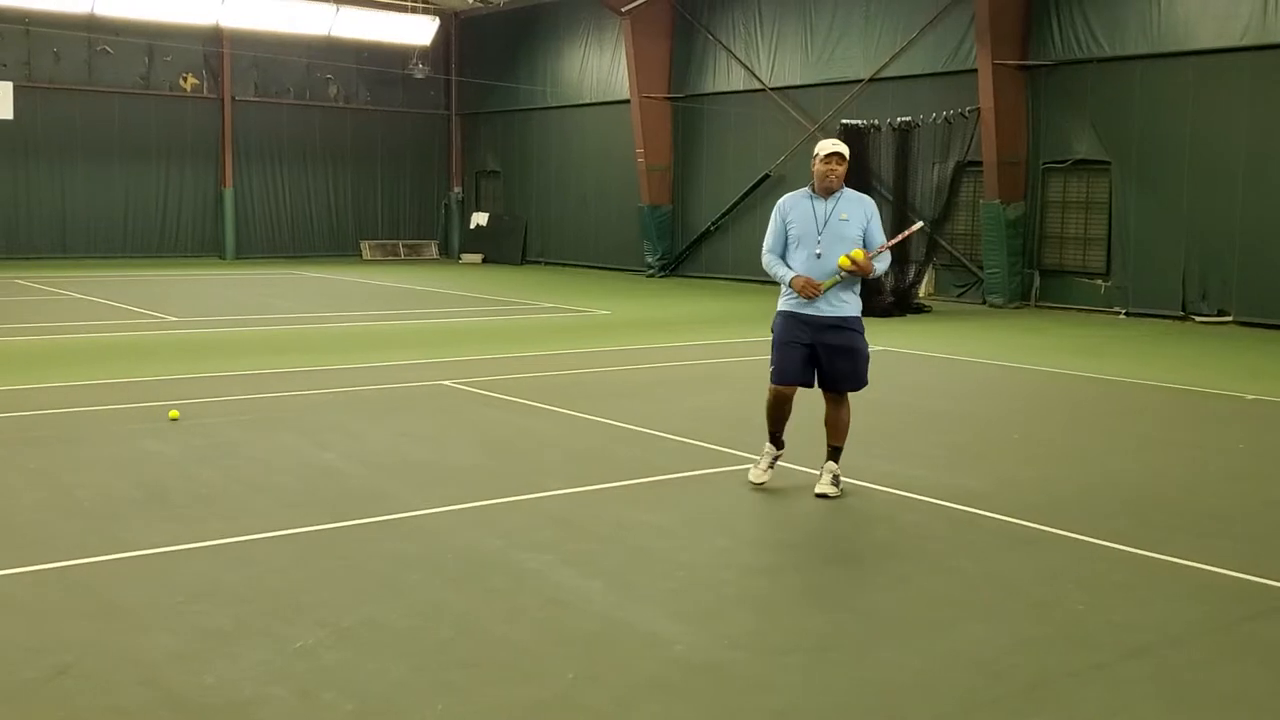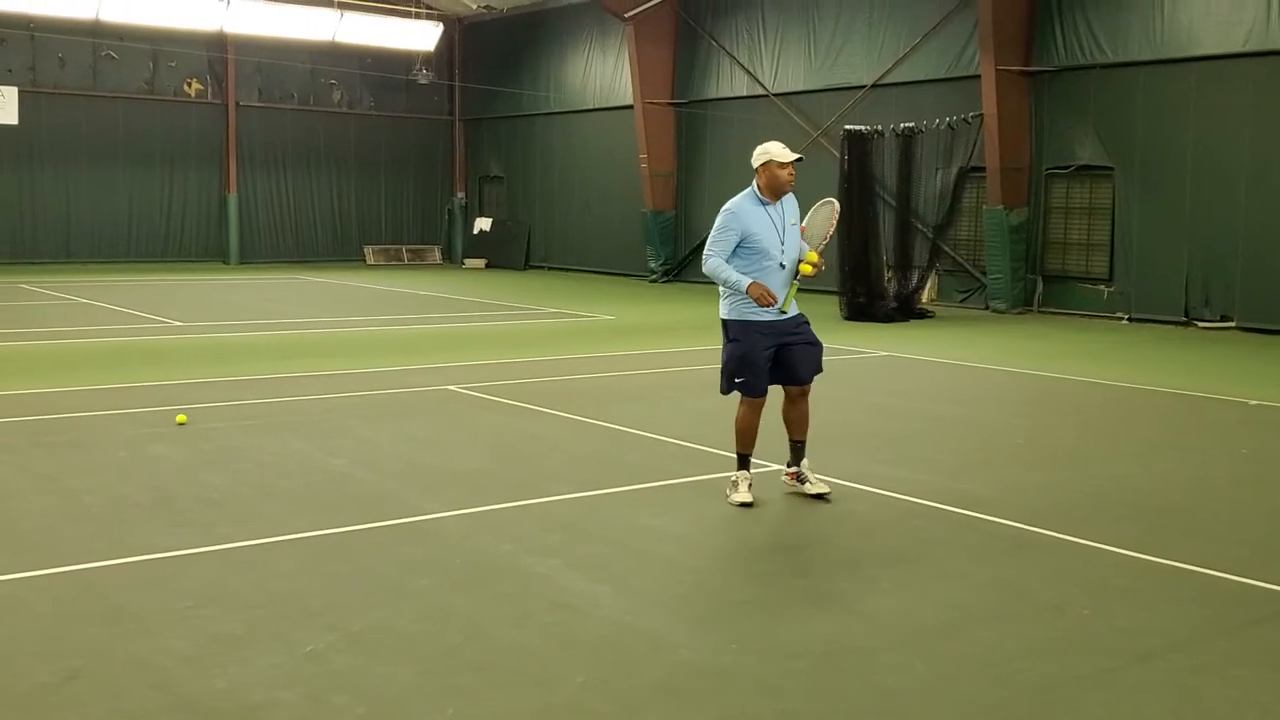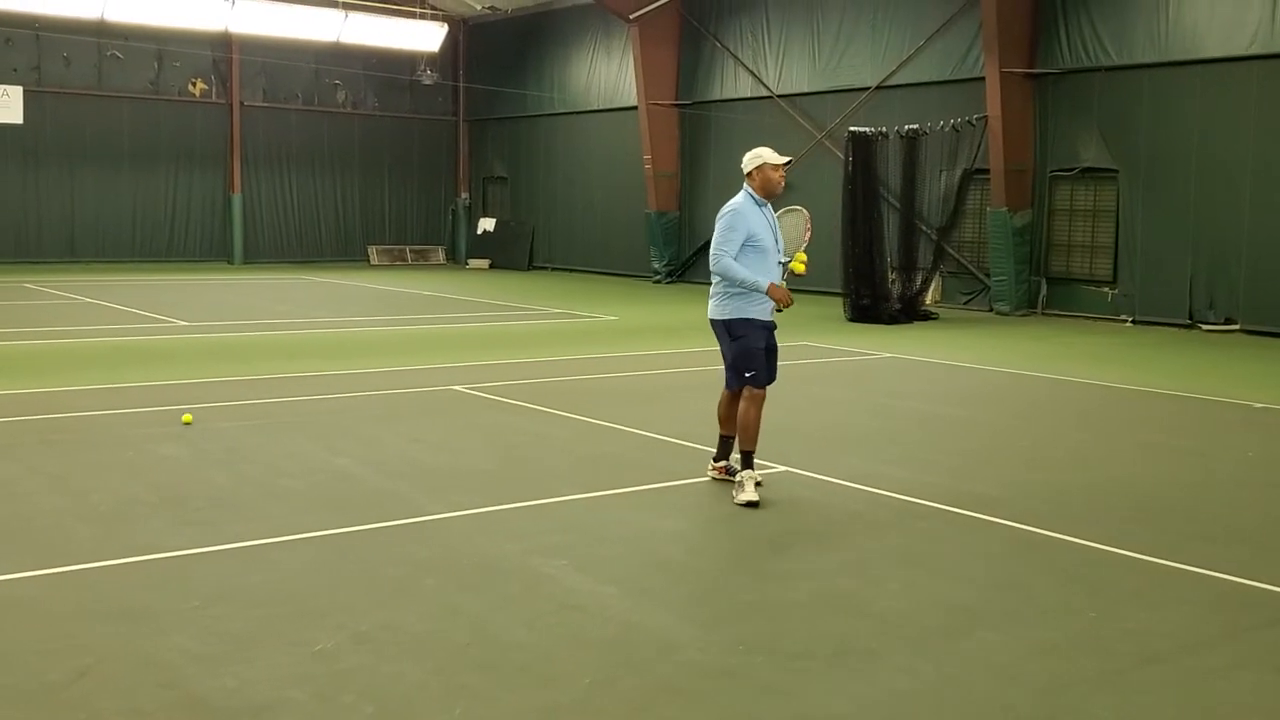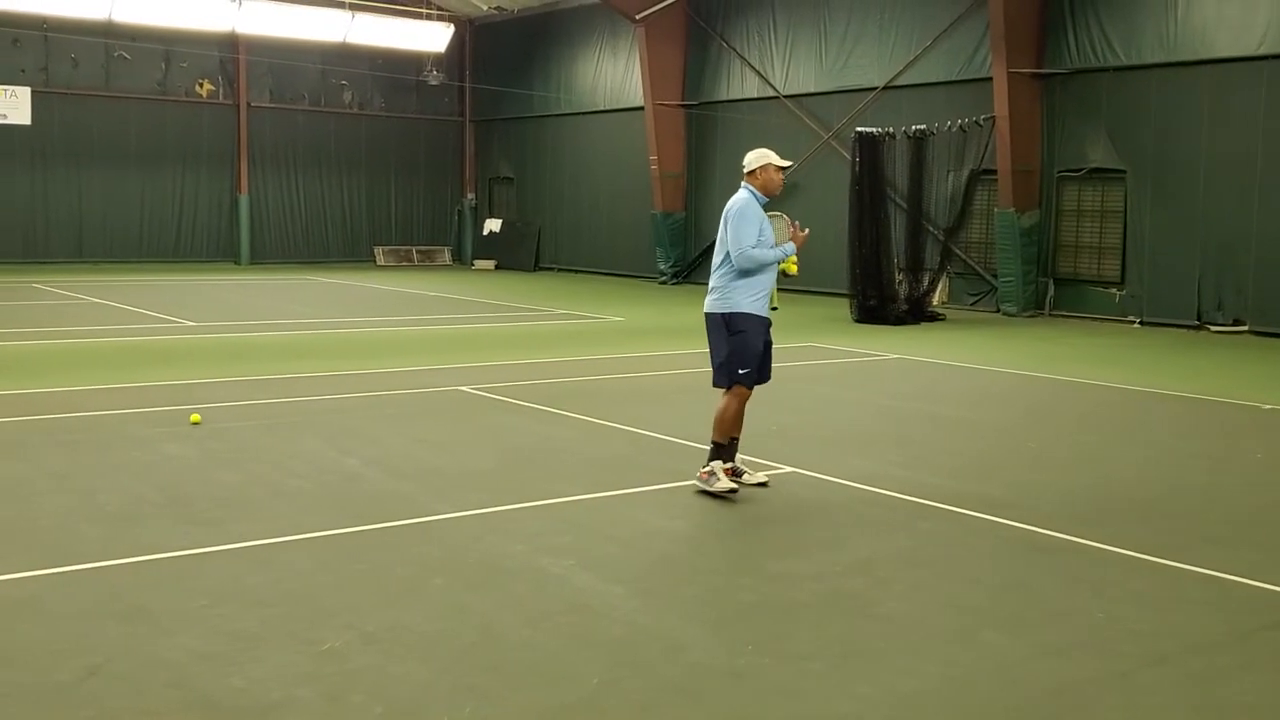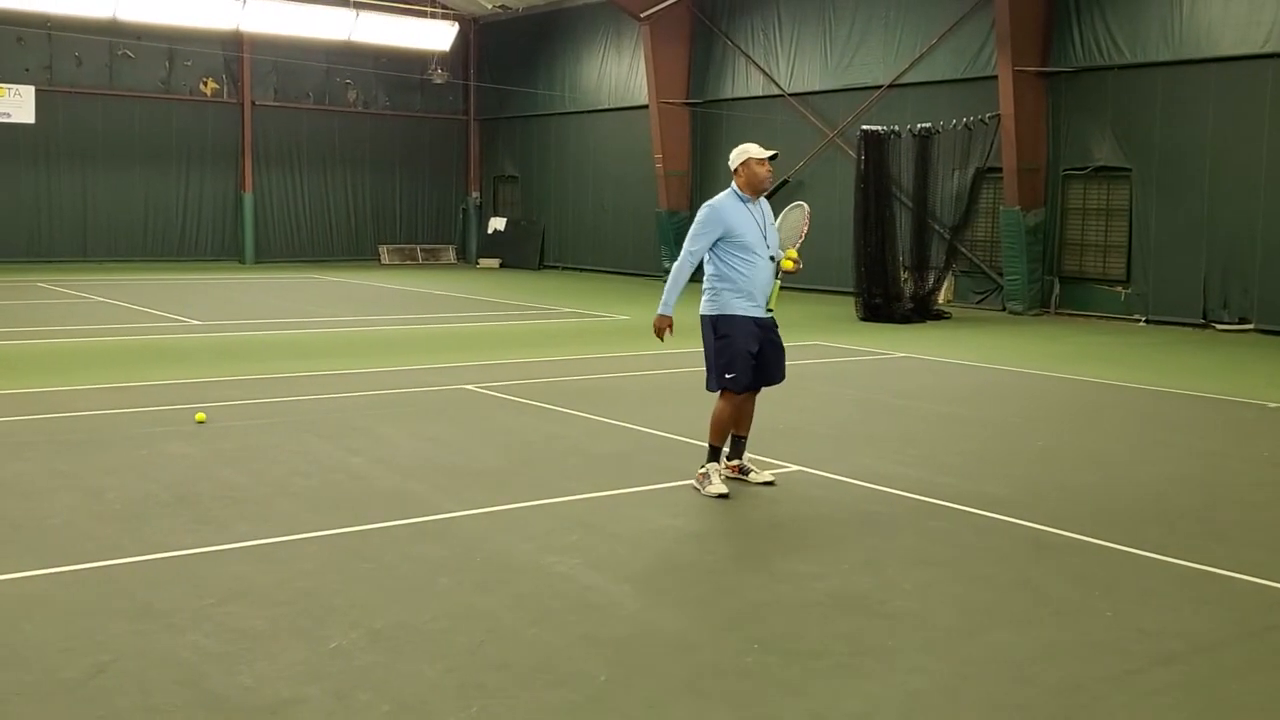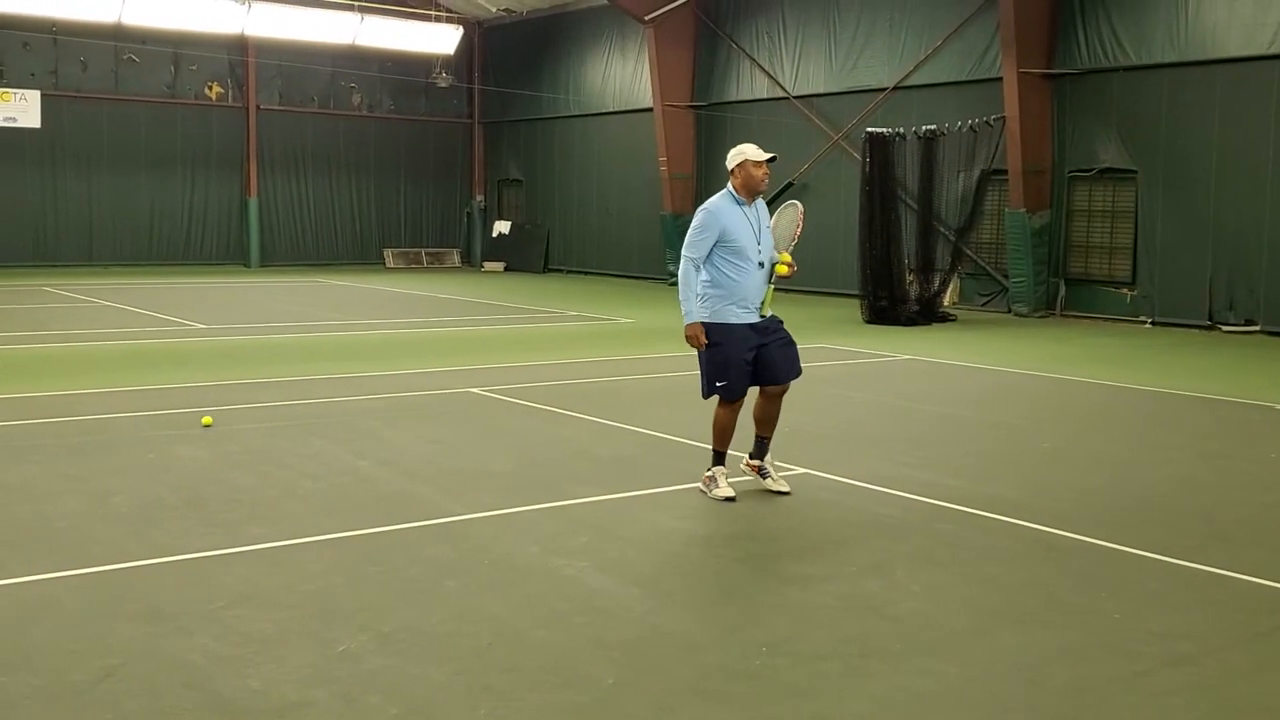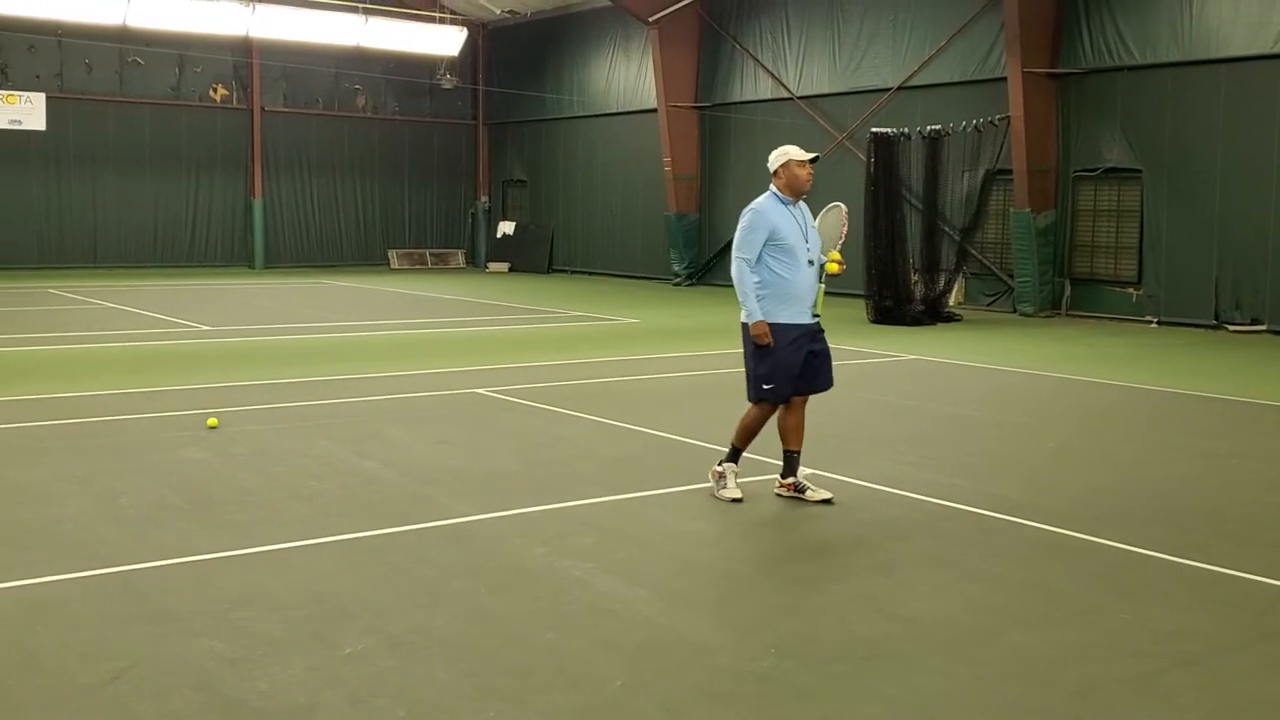
dt=0.7s
person 1, frame 1
left shoulder: (864, 206)
right shoulder: (788, 204)
left elbow: (883, 254)
right elbow: (769, 255)
left wrist: (871, 267)
right wrist: (791, 279)
left hip: (842, 316)
right hip: (794, 313)
left knee: (836, 395)
right knee: (781, 389)
left ankle: (832, 466)
right ankle: (773, 448)
person 1, frame 2
left shoulder: (790, 203)
right shoulder: (736, 212)
right elbow: (710, 262)
left wrist: (808, 259)
right wrist: (748, 286)
left hip: (786, 315)
right hip: (746, 320)
left knee: (799, 387)
right knee: (753, 397)
left ankle: (797, 466)
right ankle: (742, 474)
person 1, frame 3
left shoulder: (765, 209)
right shoulder: (738, 211)
right elbow: (719, 261)
left wrist: (789, 264)
right wrist: (767, 286)
left hip: (757, 315)
right hip: (737, 316)
left knee: (739, 388)
right knee: (754, 390)
left ankle: (721, 461)
right ankle: (746, 474)
person 1, frame 4
left shoulder: (753, 205)
right shoulder: (743, 206)
right elbow: (744, 257)
left wrist: (782, 262)
right wrist: (790, 248)
left hip: (750, 312)
right hip: (734, 313)
left knee: (742, 388)
right knee: (737, 389)
left ankle: (728, 462)
right ankle: (711, 467)
person 1, frame 5
left shoulder: (764, 207)
right shoulder: (718, 209)
right elbow: (687, 259)
left wrist: (786, 262)
right wrist: (666, 308)
left hip: (759, 315)
right hip: (728, 315)
left knee: (751, 388)
right knee: (732, 392)
left ankle: (735, 460)
right ankle: (709, 468)
person 1, frame 6
left shoulder: (761, 208)
right shoulder: (713, 212)
right elbow: (688, 264)
left wrist: (779, 263)
right wrist: (691, 318)
left hip: (761, 318)
right hip: (724, 323)
left knee: (776, 387)
right knee: (731, 398)
left ankle: (758, 459)
right ankle: (715, 471)
person 1, frame 7
left shoulder: (803, 210)
right shoulder: (761, 211)
right elbow: (740, 265)
left wrist: (827, 263)
right wrist: (755, 317)
left hip: (805, 323)
right hip: (773, 325)
left knee: (797, 400)
right knee: (769, 401)
left ankle: (790, 478)
right ankle: (727, 466)
